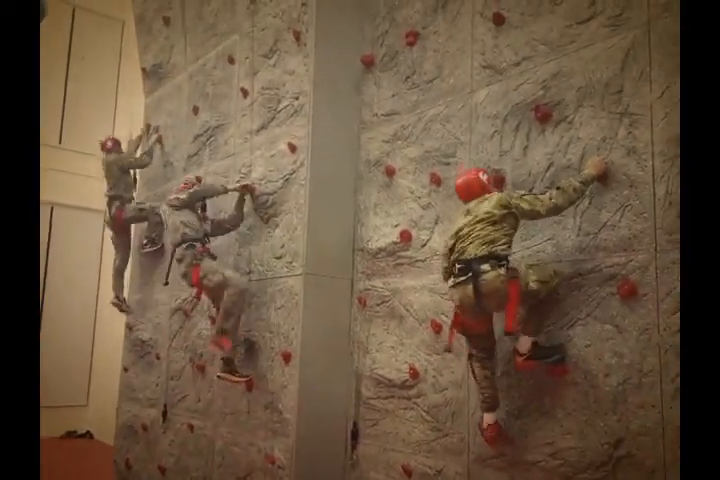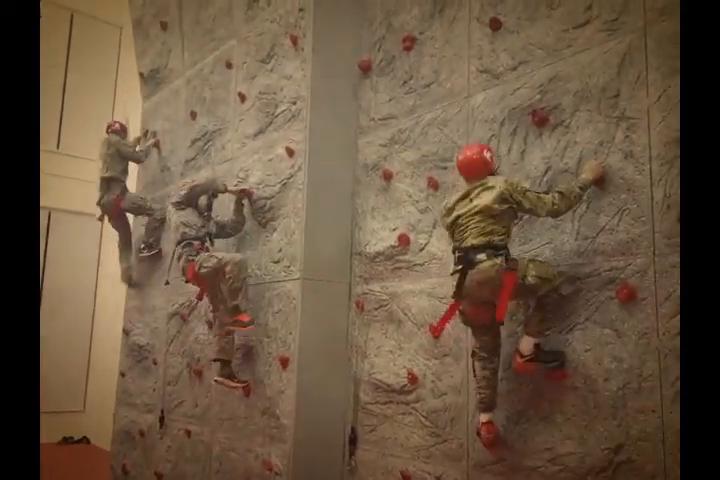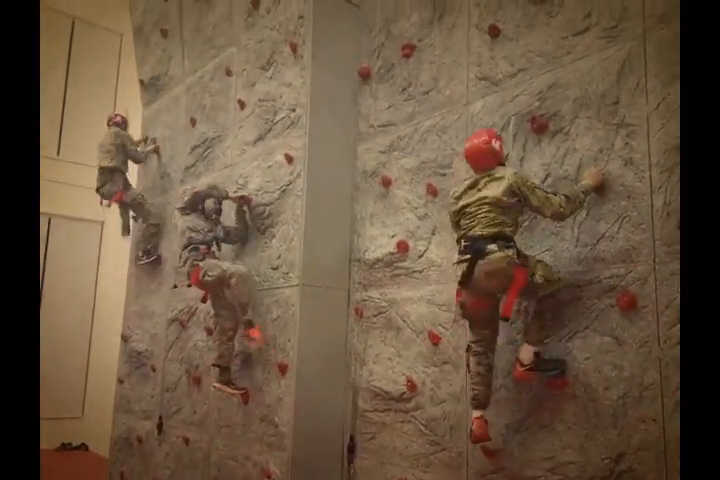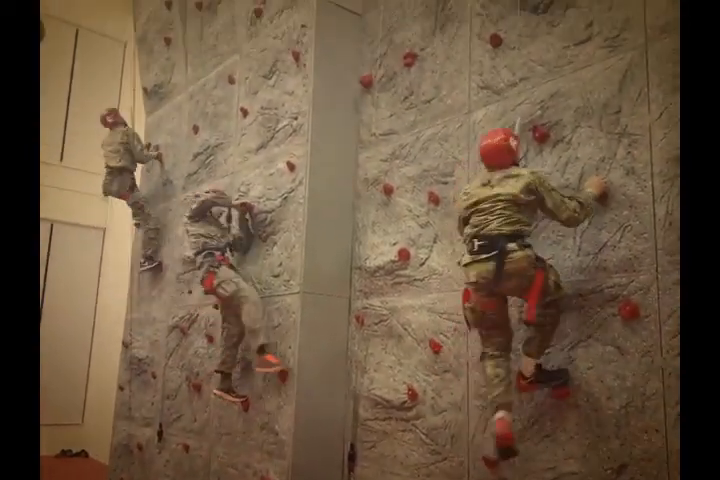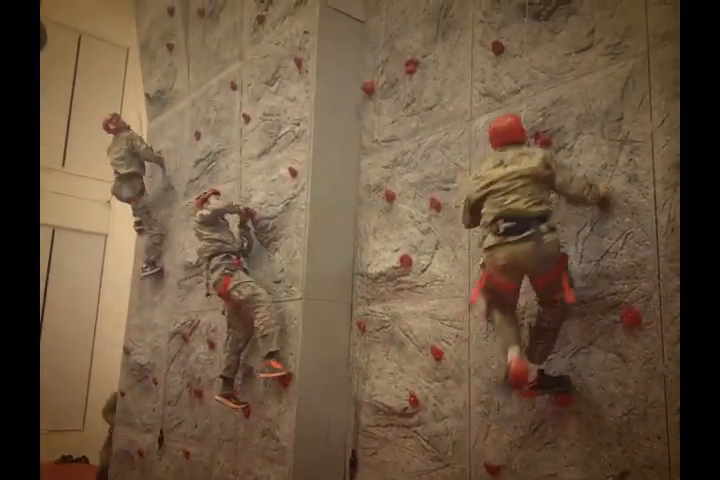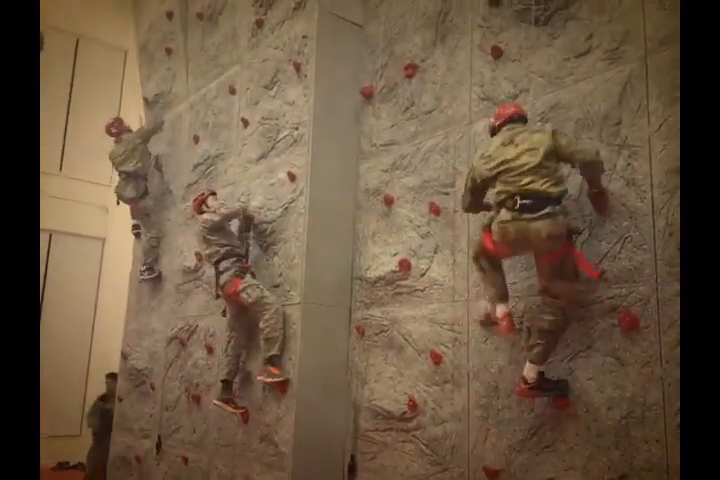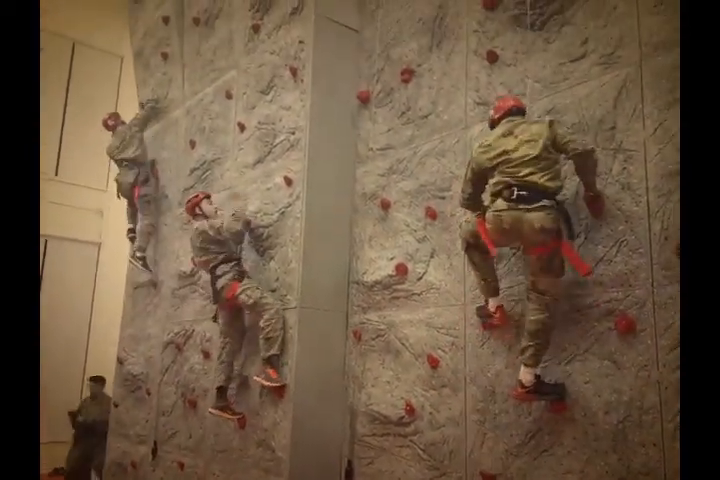
dt=0.2s
person 1, frame 1
left shoulder: (460, 224)
right shoulder: (502, 200)
left elbow: (446, 270)
right elbow: (553, 202)
right wrist: (589, 175)
left hip: (462, 292)
right hip: (493, 281)
left knee: (481, 353)
right knee: (548, 280)
left ankle: (490, 421)
right ankle: (525, 349)
person 1, frame 2
left shoulder: (453, 204)
right shoulder: (504, 186)
right elbow: (552, 205)
right wrist: (586, 178)
left hip: (464, 279)
right hip: (491, 269)
left knee: (485, 349)
right knee: (552, 280)
left ankle: (485, 422)
right ankle: (527, 352)
person 1, frame 3
left shoulder: (459, 194)
right shoulder: (512, 179)
right elbow: (558, 209)
right wrist: (587, 184)
left hip: (469, 270)
right hip: (499, 261)
left knee: (480, 343)
right knee: (549, 285)
left ankle: (478, 418)
right ankle: (526, 359)
person 1, frame 4
left shoulder: (469, 192)
right shoulder: (528, 179)
left elbow: (463, 229)
right elbow: (569, 214)
right wrist: (591, 193)
left hip: (477, 270)
right hip: (513, 261)
left knee: (494, 348)
right knee: (551, 299)
left ankle: (501, 417)
right ankle: (528, 371)
person 1, frame 5
left shoulder: (481, 174)
right shoulder: (539, 157)
left elbow: (468, 220)
right elbow: (578, 192)
right wrist: (599, 193)
left hip: (499, 250)
right hip: (538, 243)
left knee: (500, 307)
right knee: (555, 305)
left ankle: (514, 359)
right ankle: (533, 373)
person 1, frame 6
left shoulder: (487, 155)
right shoulder: (546, 136)
left elbow: (468, 204)
right elbow: (588, 160)
right wrist: (596, 189)
left hip: (510, 225)
right hip: (550, 223)
left knee: (482, 251)
right knee: (555, 301)
left ankle: (501, 312)
right ankle: (531, 376)
person 1, frame 7
left shoulder: (485, 147)
right shoulder: (545, 128)
left elbow: (468, 198)
right elbow: (582, 153)
left wrist: (487, 209)
right wrist: (590, 189)
left hip: (503, 216)
right hip: (543, 217)
left knee: (471, 237)
right knee: (540, 299)
left ankle: (494, 306)
right ankle: (528, 380)
person 2, frame 1
left shoulder: (202, 220)
right shoulder: (173, 203)
left elbow: (231, 223)
right elbow: (201, 191)
left wrist: (241, 198)
right wrist: (229, 188)
left hip: (202, 260)
right hip: (193, 260)
left knee: (228, 309)
right knee: (238, 284)
left ankle: (227, 365)
right ankle: (221, 335)
person 2, frame 2
left shoulder: (209, 222)
right shoulder: (178, 205)
left elbow: (235, 227)
right elbow: (199, 186)
left wrist: (239, 201)
right wrist: (227, 188)
left hip: (203, 261)
right hip: (192, 258)
left knee: (222, 312)
right knee: (236, 260)
left ankle: (225, 369)
right ankle: (236, 312)
person 2, frame 3
left shoulder: (216, 226)
right shoulder: (186, 211)
left elbow: (240, 236)
right elbow: (202, 192)
left wrist: (240, 209)
right wrist: (228, 196)
left hip: (208, 265)
right hip: (198, 262)
left knee: (227, 319)
right knee: (242, 273)
left ankle: (223, 376)
right ankle: (248, 323)
person 2, frame 4
left shoulder: (223, 230)
right shoulder: (195, 217)
left elbow: (243, 246)
right elbow: (207, 199)
left wrist: (242, 217)
right wrist: (233, 202)
left hip: (222, 270)
right hip: (213, 268)
left knee: (234, 327)
right knee: (250, 298)
left ankle: (224, 383)
right ankle: (262, 353)
person 2, frame 5
left shoulder: (223, 229)
right shoulder: (203, 218)
left elbow: (245, 250)
right elbow: (219, 207)
left wrist: (244, 224)
right wrist: (239, 209)
left hip: (229, 274)
right hip: (226, 272)
left knee: (239, 332)
right knee: (262, 303)
left ankle: (226, 389)
right ankle: (270, 360)
person 2, frame 6
left shoulder: (221, 230)
right shoulder: (207, 221)
left elbow: (242, 251)
right elbow: (227, 213)
left wrist: (244, 227)
right wrist: (242, 212)
left hip: (231, 279)
right hip: (234, 275)
left knee: (237, 336)
right knee: (271, 307)
left ankle: (225, 393)
right ankle: (271, 365)
person 2, frame 7
left shoulder: (202, 235)
right shoulder: (203, 227)
left elbow: (231, 251)
right elbow: (233, 229)
left wrist: (240, 227)
right wrist: (238, 221)
left hip: (223, 285)
right hip: (231, 279)
left knee: (230, 341)
right knee: (272, 310)
left ankle: (220, 400)
right ankle: (269, 367)
person 3, frame 1
left shoulder: (112, 161)
right shoulder: (115, 159)
left elbow: (129, 152)
right elbow: (143, 161)
left wrist: (143, 136)
right wrist: (153, 140)
left hip: (115, 213)
right hip: (120, 209)
left knee: (121, 257)
right knee: (156, 210)
left ankle: (118, 296)
right ankle: (151, 241)
person 3, frame 2
left shoulder: (108, 144)
right shoulder: (114, 140)
left elbow: (126, 150)
right elbow: (138, 158)
left wrist: (137, 142)
right wrist: (149, 144)
left hip: (106, 197)
right hip: (116, 194)
left knee: (124, 236)
right knee: (157, 212)
left ankle: (126, 271)
right ankle: (148, 245)
person 3, frame 3
left shoulder: (105, 139)
right shoulder: (119, 133)
right elbow: (138, 158)
left wrist: (137, 144)
right wrist: (149, 149)
left hip: (103, 184)
right hip: (116, 183)
left knee: (124, 206)
right knee: (152, 219)
left ankle: (126, 230)
right ankle: (145, 253)
person 3, frame 4
left shoulder: (107, 139)
right shoulder: (127, 132)
right elbow: (141, 157)
left wrist: (142, 149)
right wrist: (153, 154)
left hip: (109, 182)
right hip: (123, 181)
right knee: (150, 222)
left ankle: (136, 216)
right ankle: (148, 259)
person 3, frame 5
left shoulder: (112, 146)
right shoulder: (131, 137)
right elbow: (146, 155)
left wrist: (148, 153)
right wrist: (158, 158)
left hip: (118, 187)
right hip: (132, 186)
right knee: (154, 228)
left ankle: (138, 220)
right ankle: (149, 265)
person 3, frame 6
left shoulder: (114, 151)
right shoulder: (136, 137)
right elbow: (157, 124)
left wrist: (150, 160)
left hip: (122, 188)
right hip: (136, 187)
right knee: (151, 230)
left ankle: (136, 223)
right ankle: (147, 268)
person 3, frame 7
left shoulder: (111, 146)
right shoulder: (132, 127)
right elbow: (151, 110)
right wrist: (148, 105)
left hip: (123, 177)
right hip: (137, 173)
left knee: (133, 205)
right knee: (147, 216)
left ankle: (131, 229)
right ankle: (139, 253)
